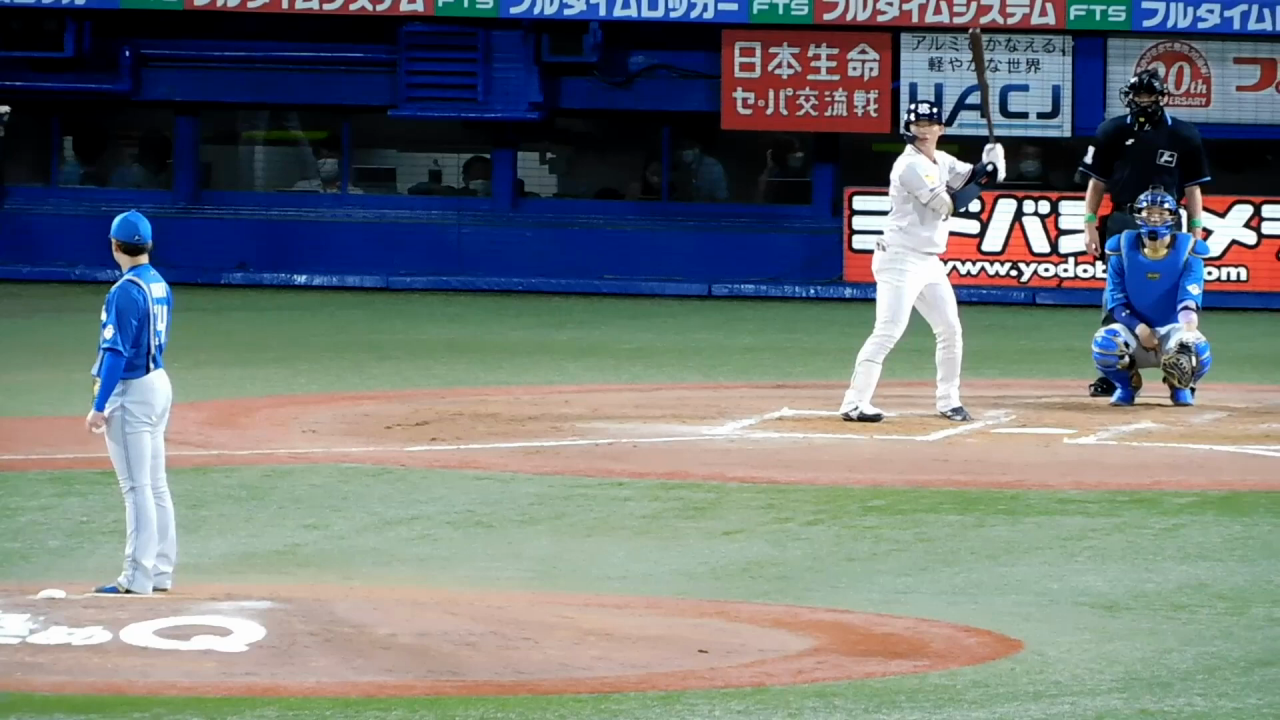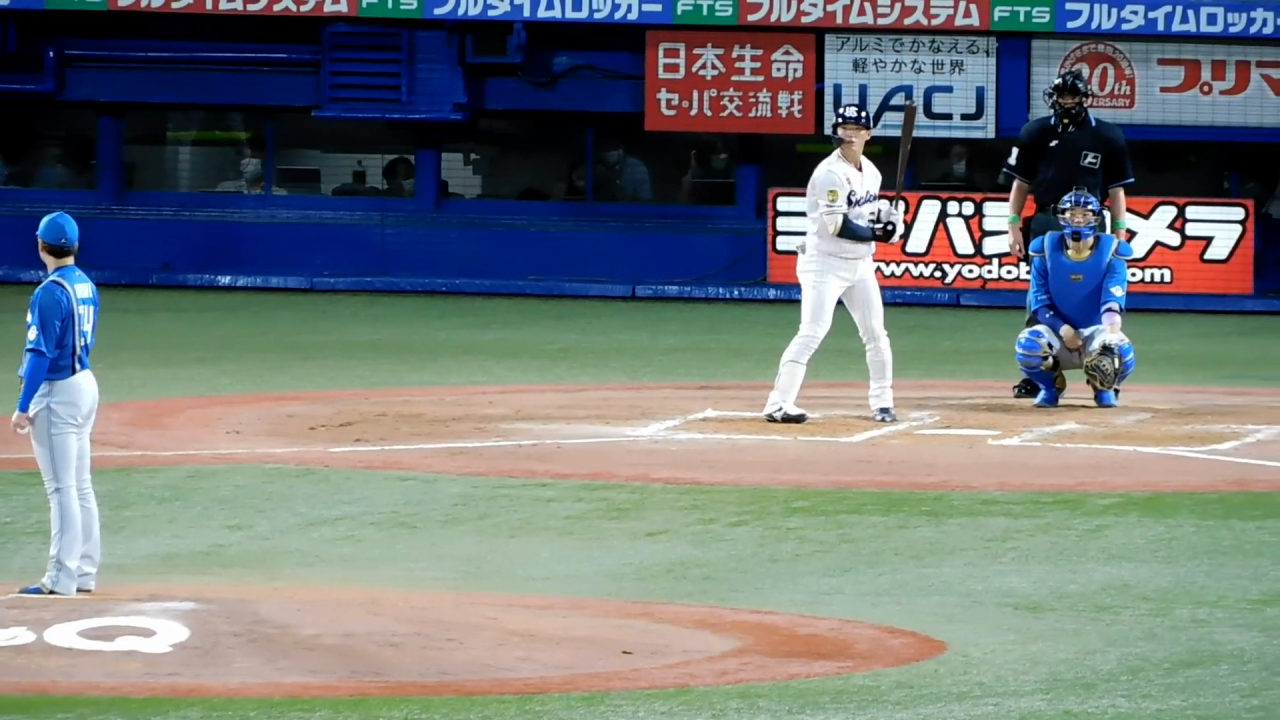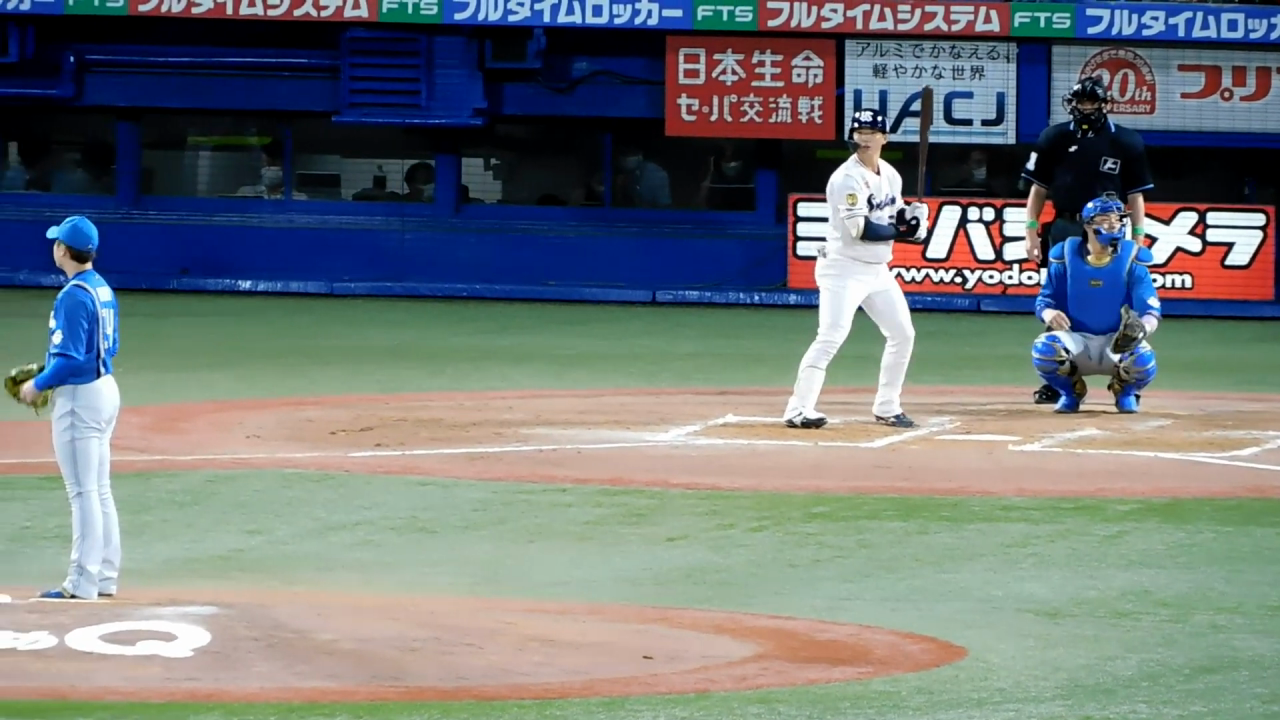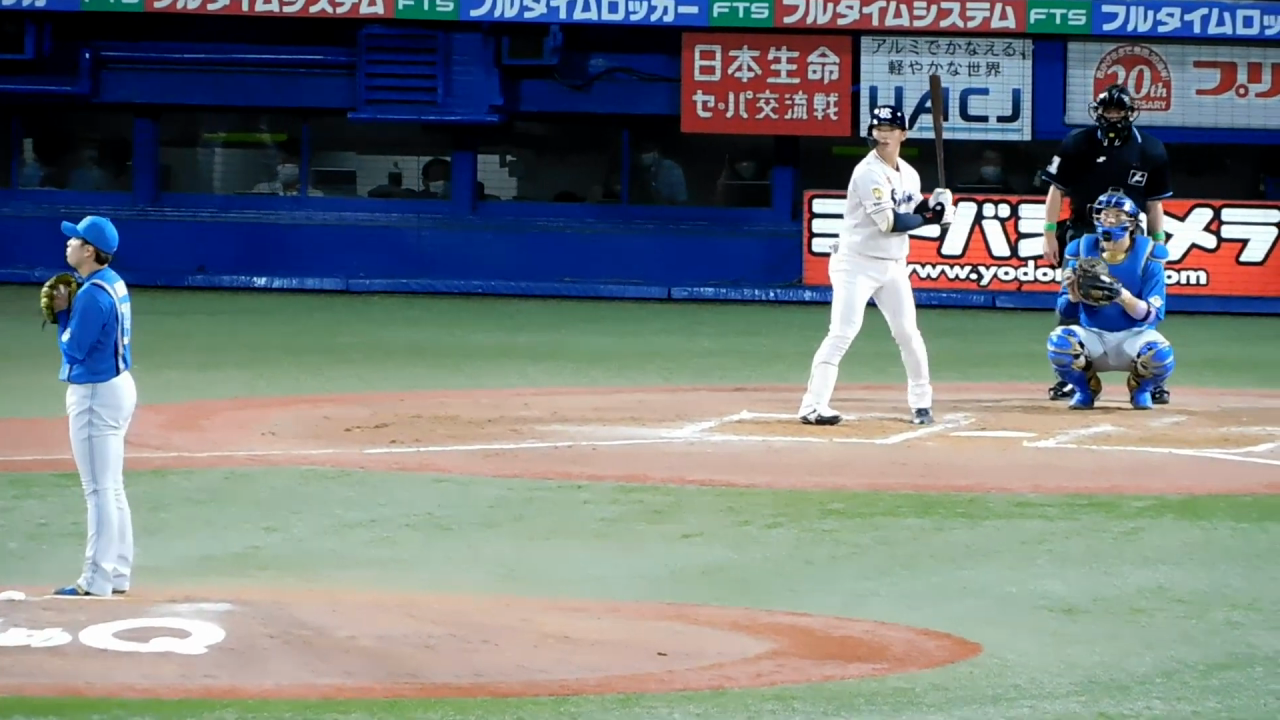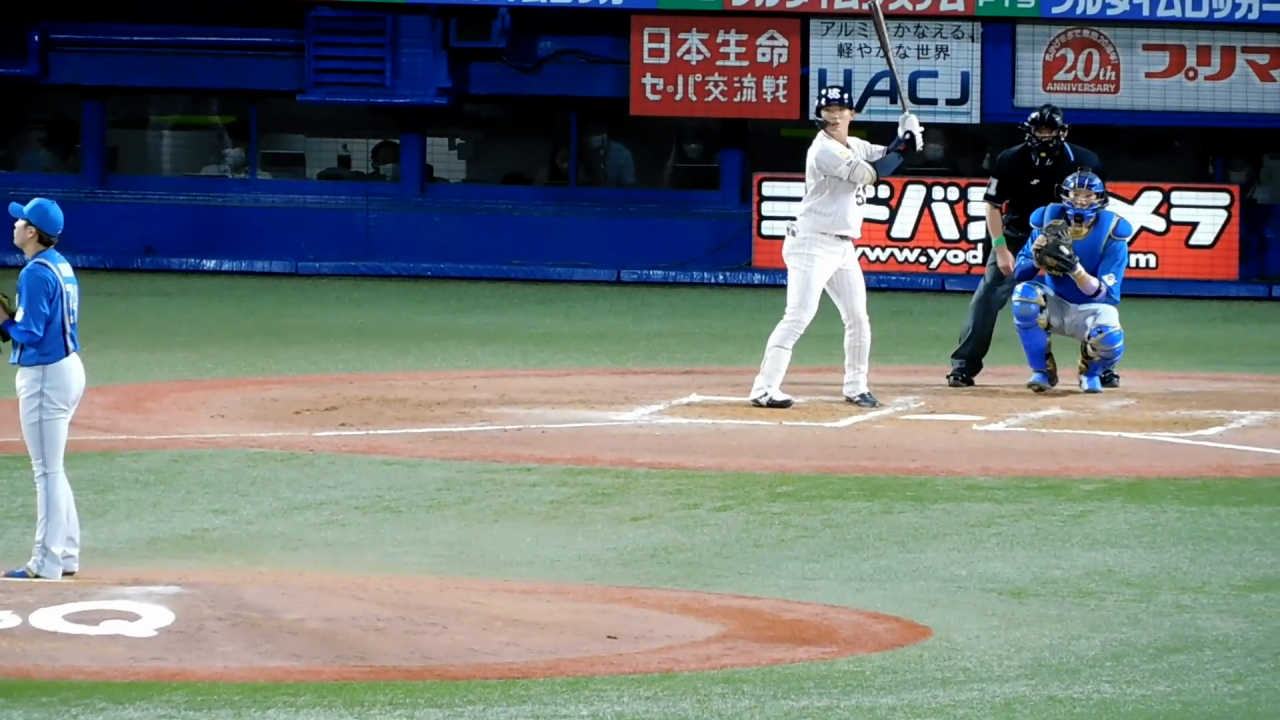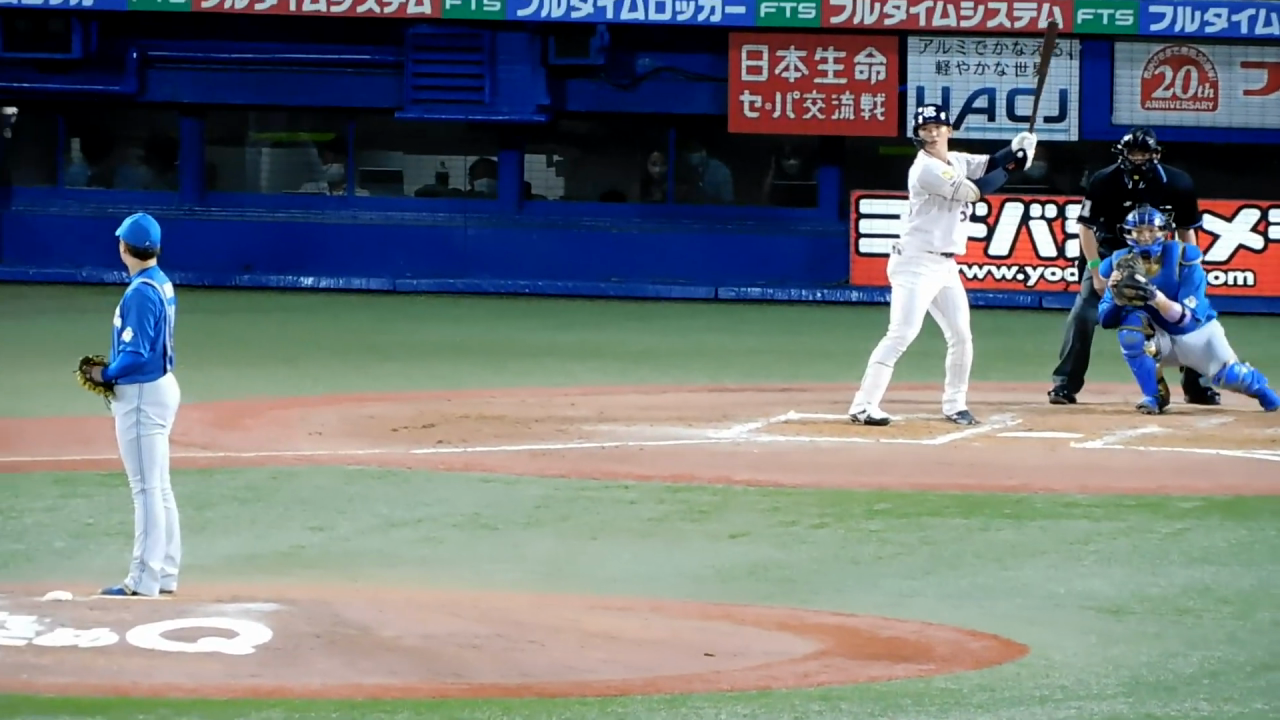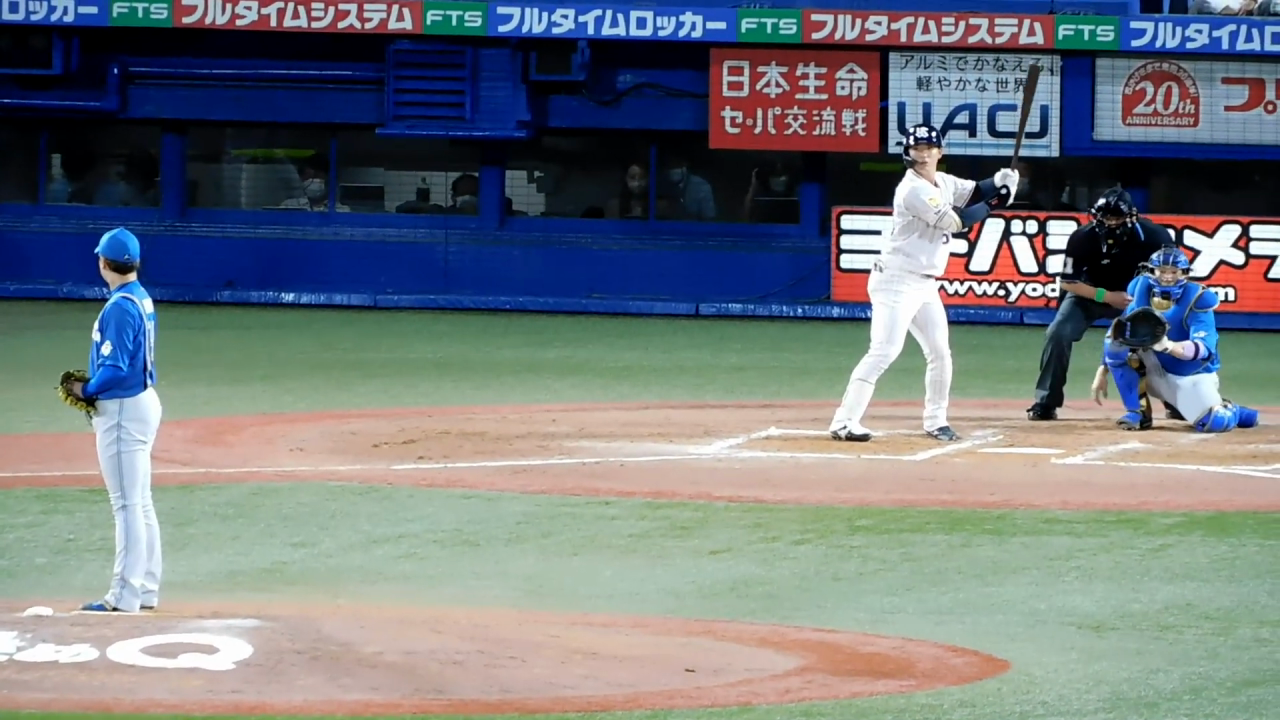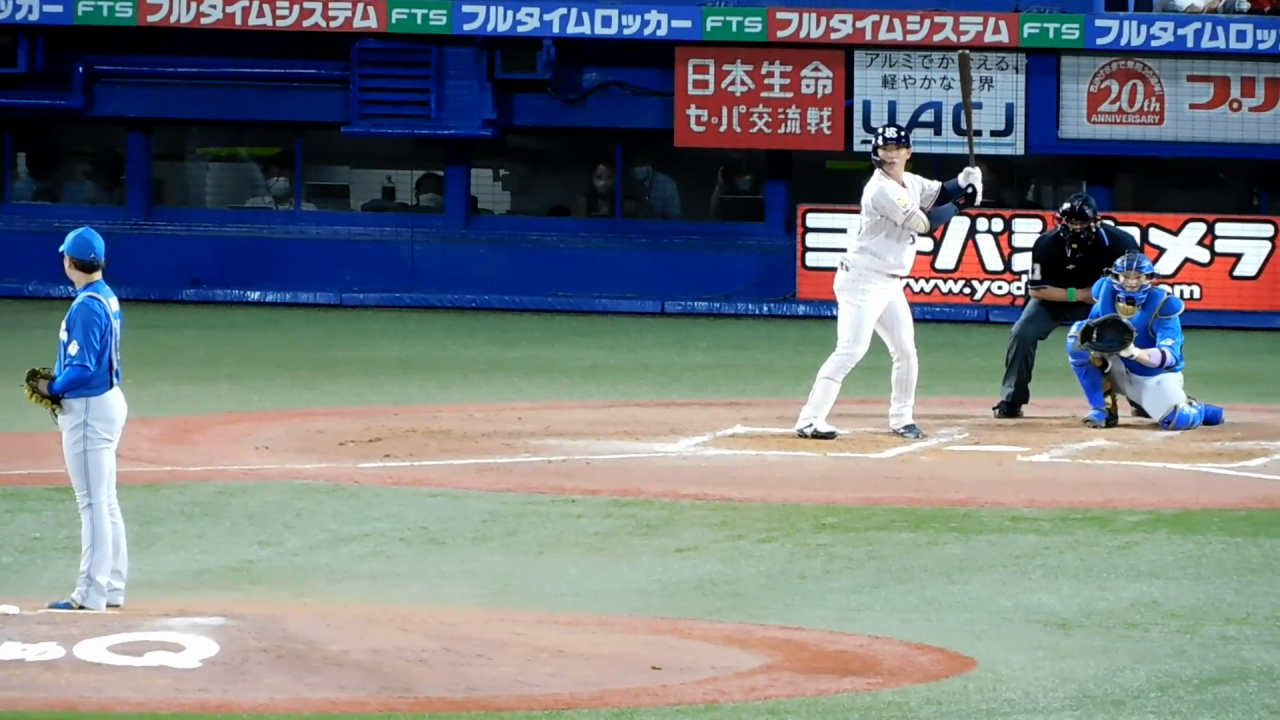
dt=0.7s
person 1, frame 1
left shoulder: (125, 290)
right shoulder: (160, 285)
left elbow: (117, 353)
left wrist: (99, 406)
left hip: (131, 392)
right hip: (157, 383)
left knee: (136, 487)
right knee: (155, 484)
left ankle: (138, 578)
right ankle: (160, 570)
person 1, frame 2
left shoulder: (50, 291)
right shoulder: (87, 285)
left elbow: (40, 354)
left wrist: (23, 407)
left hip: (57, 393)
right hip: (84, 384)
left knee: (61, 488)
right knee: (80, 486)
left ankle: (62, 579)
right ankle: (84, 571)
person 1, frame 3
left shoulder: (72, 296)
right shoulder: (102, 289)
left elbow: (68, 359)
left wrist: (37, 385)
right wrist: (46, 376)
left hip: (78, 398)
right hip: (104, 390)
left knee: (82, 492)
right knee: (100, 490)
left ankle: (82, 584)
right ankle: (104, 576)
person 1, frame 4
left shoulder: (92, 294)
right shoulder: (112, 282)
left elbow: (73, 351)
left wrist: (63, 312)
right wrist: (67, 310)
left hip: (96, 394)
right hip: (116, 387)
left knee: (98, 489)
right knee: (111, 488)
left ankle: (97, 581)
right ankle: (117, 572)
person 1, frame 5
left shoulder: (35, 273)
right shoulder: (60, 265)
left hip: (45, 376)
right hip: (66, 369)
left knee: (47, 471)
right knee: (52, 469)
left ankle: (47, 564)
right ankle: (66, 554)
person 1, frame 6
left shoulder: (140, 292)
right shoulder: (161, 283)
left elbow: (135, 354)
left wrist: (104, 375)
right wrist: (113, 370)
left hip: (142, 394)
right hip: (160, 386)
left knee: (146, 488)
right knee: (158, 487)
left ankle: (145, 580)
right ankle: (165, 572)
person 1, frame 7
left shoulder: (119, 306)
right shoulder: (142, 299)
left elbow: (114, 368)
left wrist: (85, 390)
right wrist: (94, 386)
left hip: (123, 410)
right hip: (142, 401)
left knee: (127, 503)
right knee: (140, 502)
left ankle: (125, 596)
right ankle: (146, 589)
person 1, frame 8
left shoulder: (86, 306)
right shoulder: (108, 298)
left elbow: (81, 367)
left wrist: (51, 388)
right wrist: (59, 383)
left hip: (89, 408)
right hip: (107, 400)
left knee: (93, 502)
right knee: (106, 500)
left ankle: (92, 594)
right ankle: (112, 587)
person 2, frame 1
left shoulder: (940, 160)
right shoulder: (911, 165)
left elbow: (970, 178)
right elbow: (947, 206)
left wrist: (989, 164)
right wrist: (983, 182)
left hip: (929, 261)
right hip: (901, 260)
left knee: (950, 329)
right knee: (887, 331)
left ankle: (948, 400)
right ankle: (854, 403)
person 2, frame 2
left shoulder: (872, 172)
right shoulder: (830, 172)
right elbow: (837, 226)
left wrist: (885, 215)
right wrist: (879, 234)
left hip: (861, 264)
right hip: (824, 263)
left knee: (875, 333)
right knee: (812, 332)
left ankle: (882, 400)
right ankle: (779, 403)
person 2, frame 3
left shoulder: (890, 175)
right shoulder: (846, 177)
right elbow: (860, 230)
left wrist: (911, 216)
right wrist: (903, 231)
left hip: (878, 269)
right hip: (844, 268)
left knee: (902, 333)
right knee: (830, 337)
left ankle: (887, 407)
right ankle: (797, 409)
person 2, frame 4
left shoulder: (908, 173)
right shoulder: (868, 172)
left elbow: (914, 211)
right elbow: (889, 222)
left wrist: (933, 205)
right wrist: (930, 216)
left hip: (893, 265)
right hip: (857, 263)
left knee: (907, 333)
right knee: (842, 333)
left ankle: (920, 400)
right ankle: (812, 406)
person 2, frame 5
left shoulder: (854, 145)
right shoulder: (824, 150)
left elbow: (884, 156)
right elbow: (870, 174)
left wrist: (902, 137)
right wrist: (905, 148)
left hip: (843, 246)
right hip: (812, 243)
left knee: (858, 318)
right knee: (798, 316)
left ankle: (856, 387)
right ankle: (764, 389)
person 2, frame 6
left shoulder: (956, 160)
right shoulder: (926, 169)
left elbow: (989, 164)
right elbow: (974, 191)
left wrist: (1015, 148)
right wrist: (1013, 166)
left hip: (946, 265)
right hip: (917, 263)
left knee: (961, 337)
right knee: (901, 334)
left ankle: (954, 404)
right ankle: (864, 406)
person 2, frame 7
left shoulder: (943, 182)
right shoulder: (913, 190)
left elbow: (974, 192)
right elbow: (956, 222)
left wrist: (998, 182)
right wrist: (995, 202)
left hip: (925, 282)
right hip: (897, 280)
left knee: (940, 353)
right knee: (883, 352)
left ankle: (935, 420)
right ankle: (844, 422)
person 2, frame 8
left shoulder: (910, 182)
right shoulder: (881, 189)
left elbow: (941, 193)
right elbow: (924, 223)
left wrist: (962, 183)
right wrist: (962, 201)
left hip: (890, 282)
right hip: (863, 279)
left knee: (906, 352)
right knee: (850, 350)
left ankle: (901, 418)
right ankle: (810, 420)
person 3, frame 1
left shoulder: (1184, 135)
right shoulder: (1112, 131)
left elbow: (1193, 188)
right elbow: (1097, 182)
left wrist: (1195, 233)
right wrist: (1091, 224)
right hip: (1122, 223)
person 3, frame 2
left shoulder: (1108, 136)
right shoulder: (1036, 132)
left elbow: (1116, 190)
right elbow: (1021, 183)
left wrist: (1119, 234)
right wrist: (1014, 226)
right hip: (1046, 224)
person 3, frame 3
left shoulder: (1127, 141)
right shoulder: (1054, 137)
left elbow: (1135, 196)
right elbow: (1039, 188)
left wrist: (1138, 239)
right wrist: (1032, 230)
right hip: (1064, 230)
person 3, frame 4
left shoulder: (1151, 150)
right shoulder: (1077, 142)
left elbow: (1154, 202)
right elbow: (1057, 190)
left wrist: (1158, 243)
right wrist: (1050, 234)
right hip: (1084, 234)
person 3, frame 5
left shoulder: (1085, 162)
right shoulder: (1010, 160)
right elbow: (993, 207)
right wrist: (1001, 249)
right hip: (1017, 236)
right knee: (989, 295)
right ankle: (963, 366)
person 3, frame 6
left shoulder: (1178, 183)
right shoulder: (1104, 181)
left elbow: (1186, 230)
right elbow: (1086, 227)
right wrist: (1096, 271)
right hip: (1111, 256)
right knee: (1083, 314)
left ankle: (1197, 386)
right ankle: (1065, 384)
person 3, frame 7
left shoulder: (1156, 237)
right shoulder: (1082, 238)
right elbow: (1067, 282)
right wrist: (1107, 296)
right hip: (1090, 293)
right knee: (1058, 334)
right ankle: (1045, 402)
person 3, frame 8
left shoulder: (1120, 242)
right shoulder: (1047, 244)
right elbow: (1036, 289)
right wrist: (1077, 294)
right hip: (1055, 298)
right knee: (1022, 333)
right ankle: (1011, 401)
person 4, frame 1
left shoulder: (1188, 250)
right shoulder: (1122, 249)
left elbow: (1190, 301)
right elbow: (1116, 301)
left wrist: (1188, 336)
right wrist: (1140, 329)
left hip: (1173, 330)
right hip: (1134, 330)
left knee: (1198, 351)
right knee: (1104, 343)
left ankle: (1180, 385)
right ankle: (1127, 384)
person 4, frame 2
left shoulder: (1111, 252)
right shoulder: (1045, 250)
left elbow: (1113, 303)
right elbow: (1039, 303)
left wrist: (1111, 338)
right wrist: (1064, 330)
left hip: (1096, 331)
right hip: (1057, 331)
left knee: (1122, 353)
right knee: (1027, 344)
left ankle: (1105, 388)
right ankle: (1050, 386)
person 4, frame 3
left shoulder: (1131, 259)
right shoulder: (1066, 256)
left elbow: (1151, 309)
right elbow: (1043, 301)
left wrist: (1141, 328)
right wrist: (1048, 313)
left hip: (1119, 341)
right hip: (1077, 340)
left knee: (1143, 360)
right knee: (1043, 349)
left ankle: (1125, 392)
right ankle: (1071, 392)
person 4, frame 4
left shoulder: (1147, 257)
right shoulder: (1082, 252)
left elbow: (1154, 314)
right elbow: (1064, 311)
left wrist: (1122, 295)
right wrist: (1073, 295)
left hip: (1134, 336)
right hip: (1093, 336)
left knee: (1161, 356)
right knee: (1058, 341)
left ankle: (1140, 389)
right ankle: (1086, 389)
person 4, frame 5
left shoulder: (1112, 233)
right shoulder: (1048, 221)
left elbow: (1104, 293)
right elbow: (1019, 275)
left wrist: (1076, 270)
right wrist: (1036, 260)
left hip: (1094, 309)
right hip: (1056, 304)
left knee: (1110, 341)
right knee: (1024, 293)
left ankle: (1090, 371)
right ankle: (1043, 371)
person 4, frame 6
left shoulder: (1184, 260)
right shoulder: (1121, 264)
left elbow: (1189, 318)
right elbow: (1106, 321)
left wrist: (1155, 297)
right wrist: (1117, 298)
left hip: (1197, 332)
right hip: (1161, 334)
left knee: (1231, 377)
right knee: (1130, 328)
left ankle: (1259, 388)
right ankle: (1154, 396)
person 4, frame 7
left shoulder: (1197, 301)
right shoulder: (1142, 293)
left elbow: (1204, 349)
left wrist: (1167, 345)
right wrist: (1103, 371)
left hip: (1192, 376)
right hip: (1155, 373)
left knee: (1215, 423)
left ankle: (1235, 412)
right ankle: (1137, 412)
person 4, frame 8
left shoulder: (1162, 306)
right shoulder: (1106, 295)
left elbow: (1170, 357)
left wrist: (1134, 352)
left hip: (1156, 376)
right hip: (1119, 372)
left knee: (1180, 420)
right knee: (1079, 331)
left ankle: (1199, 410)
right ankle: (1102, 409)
